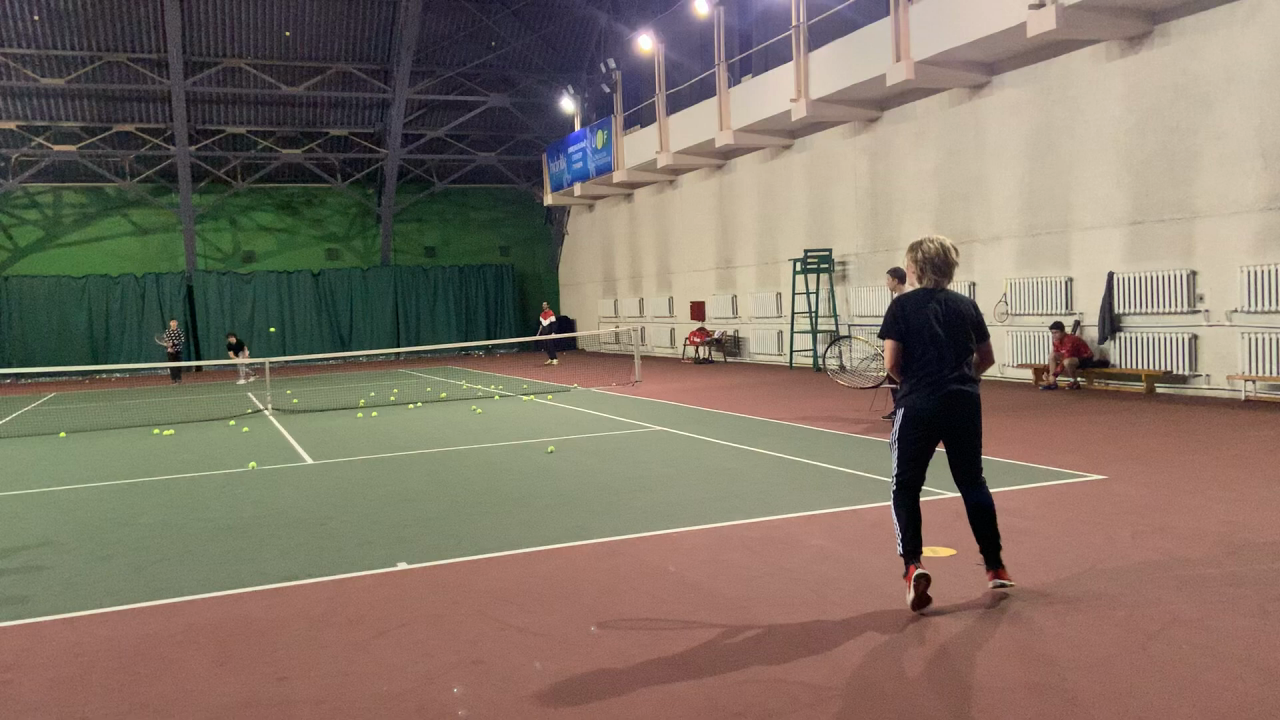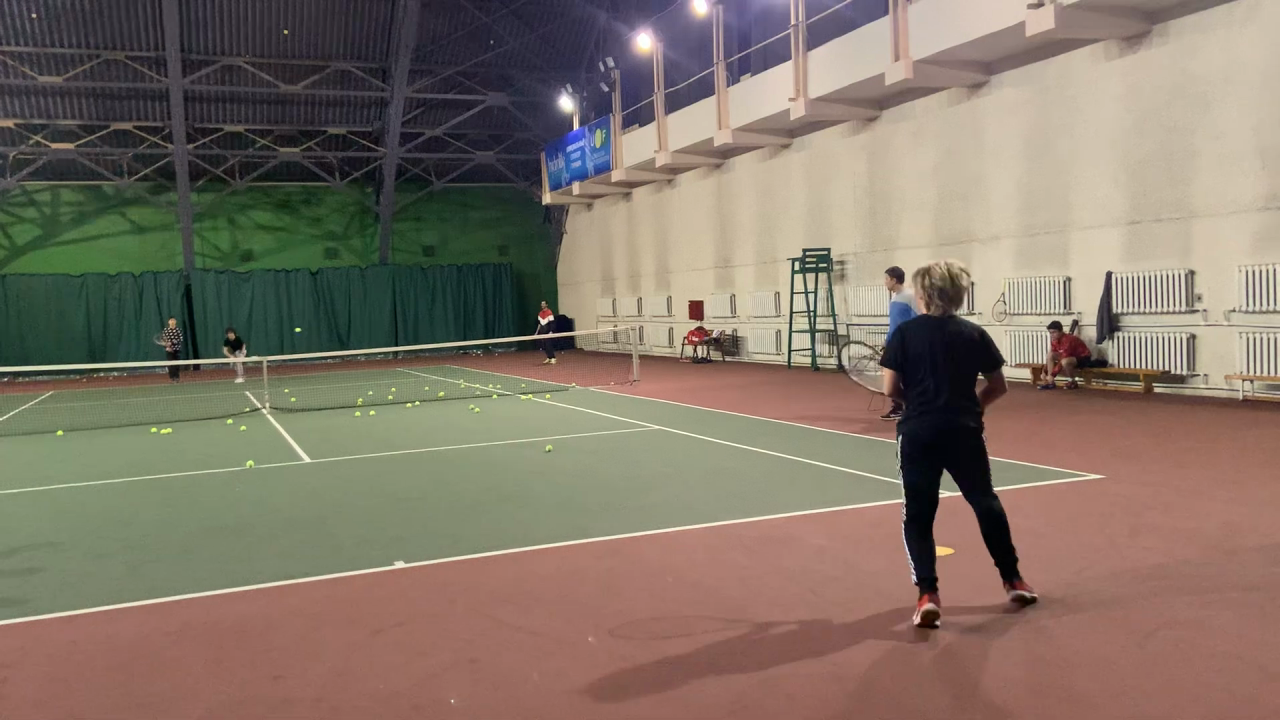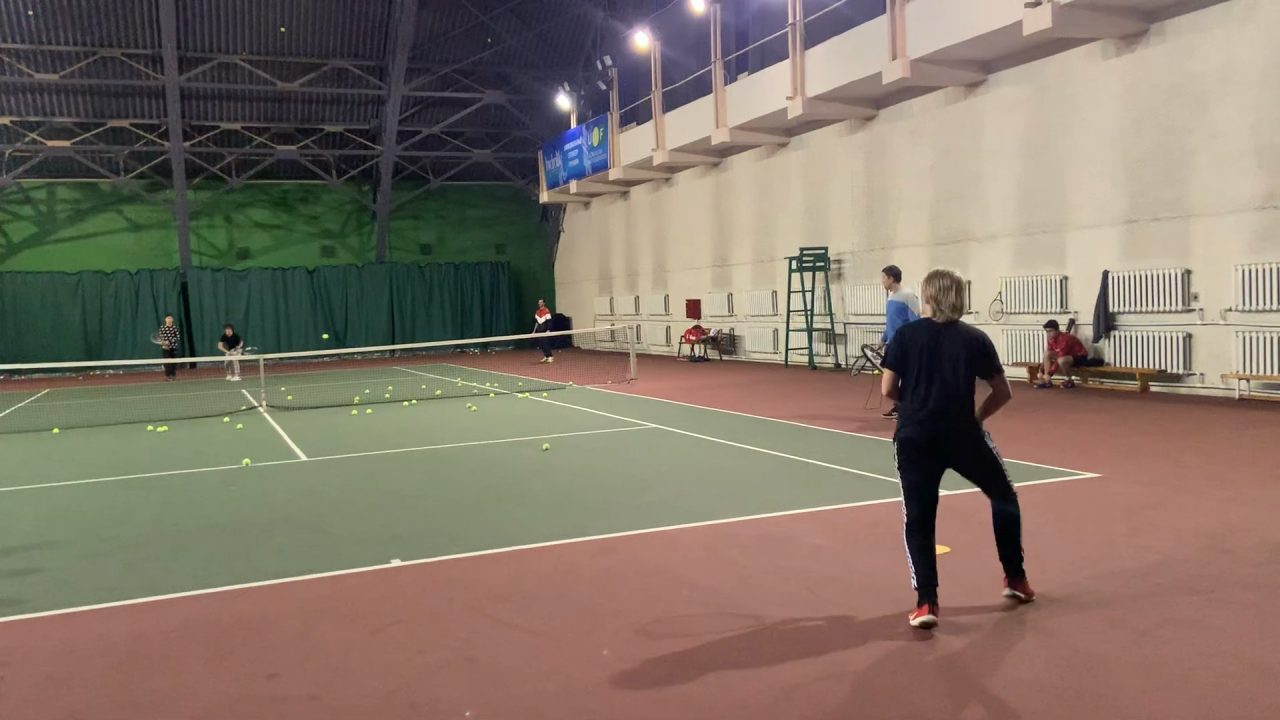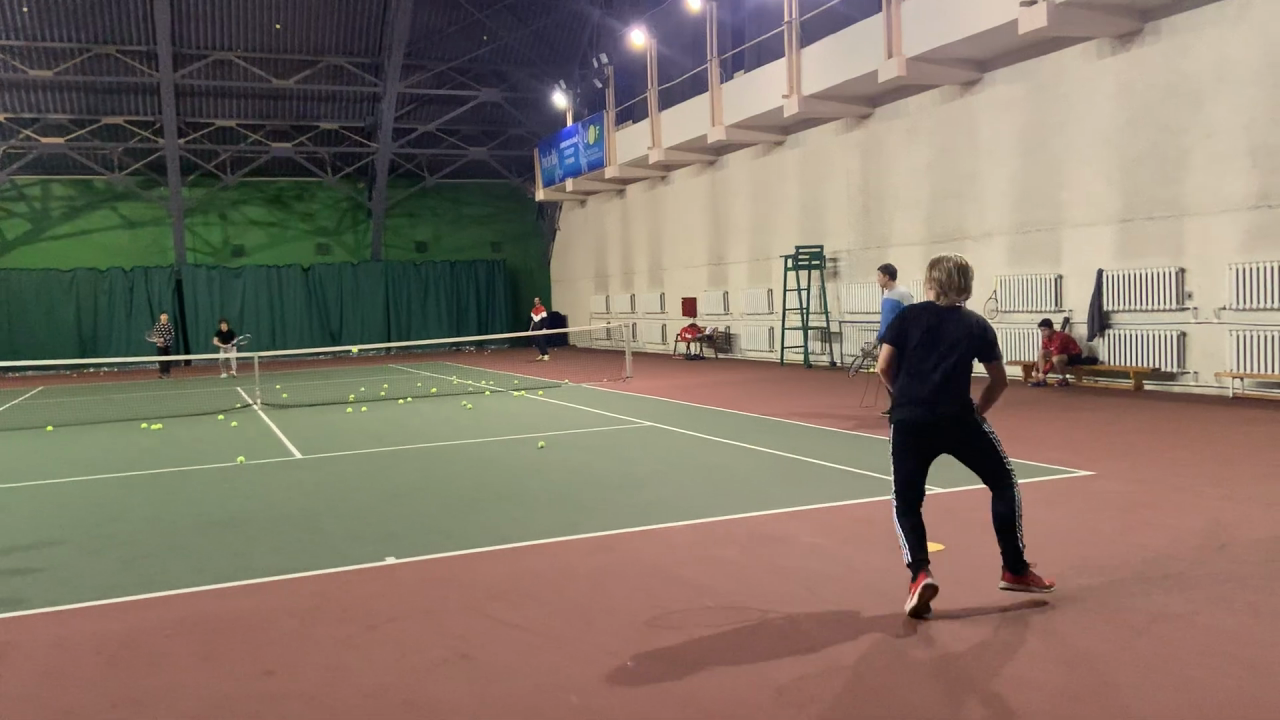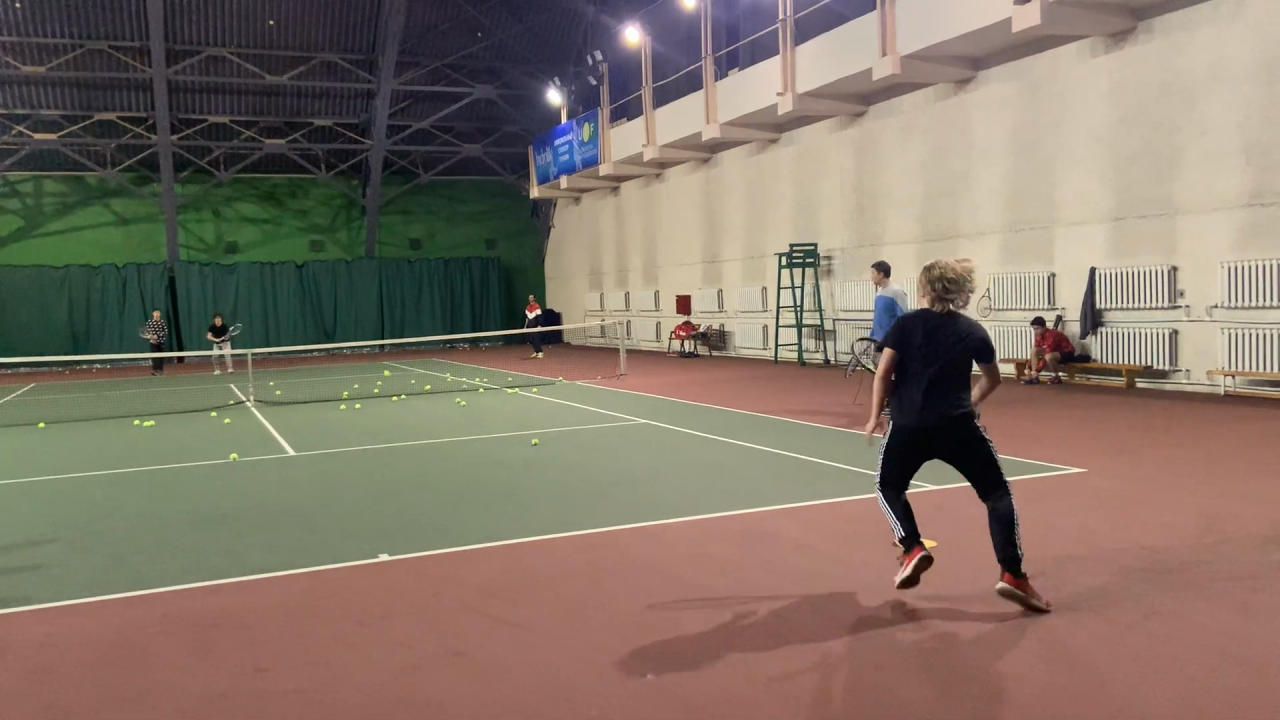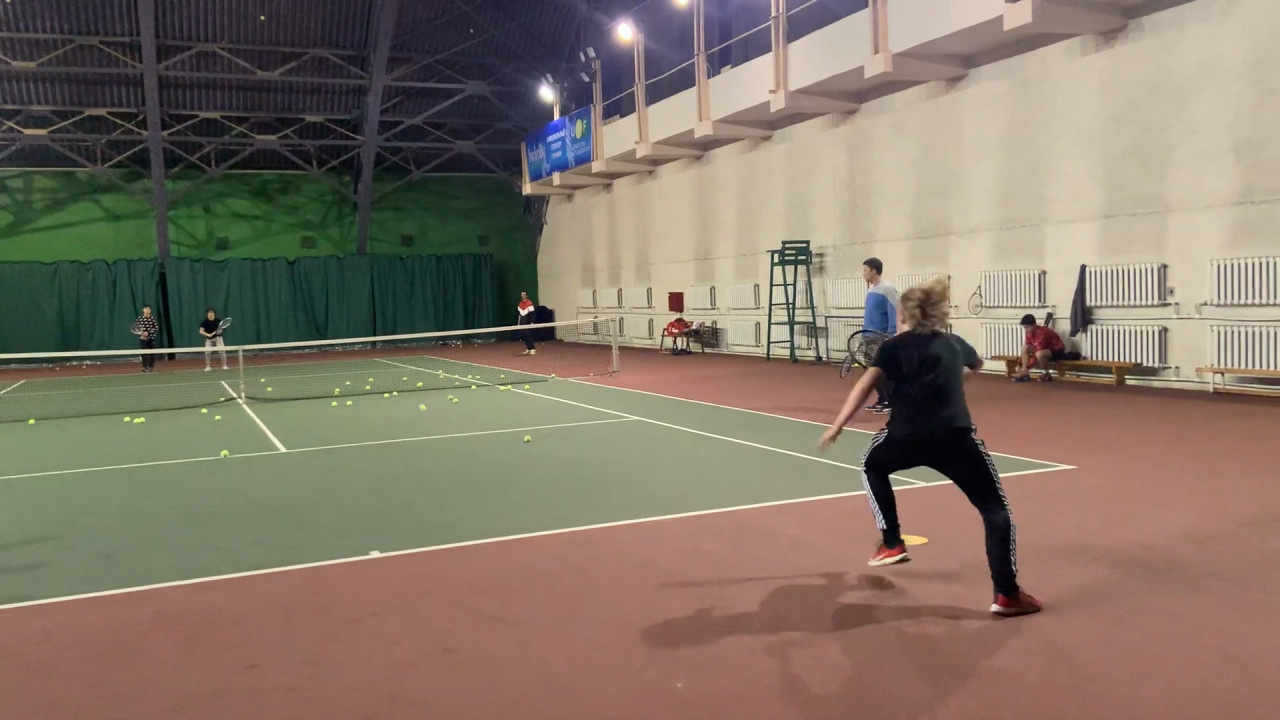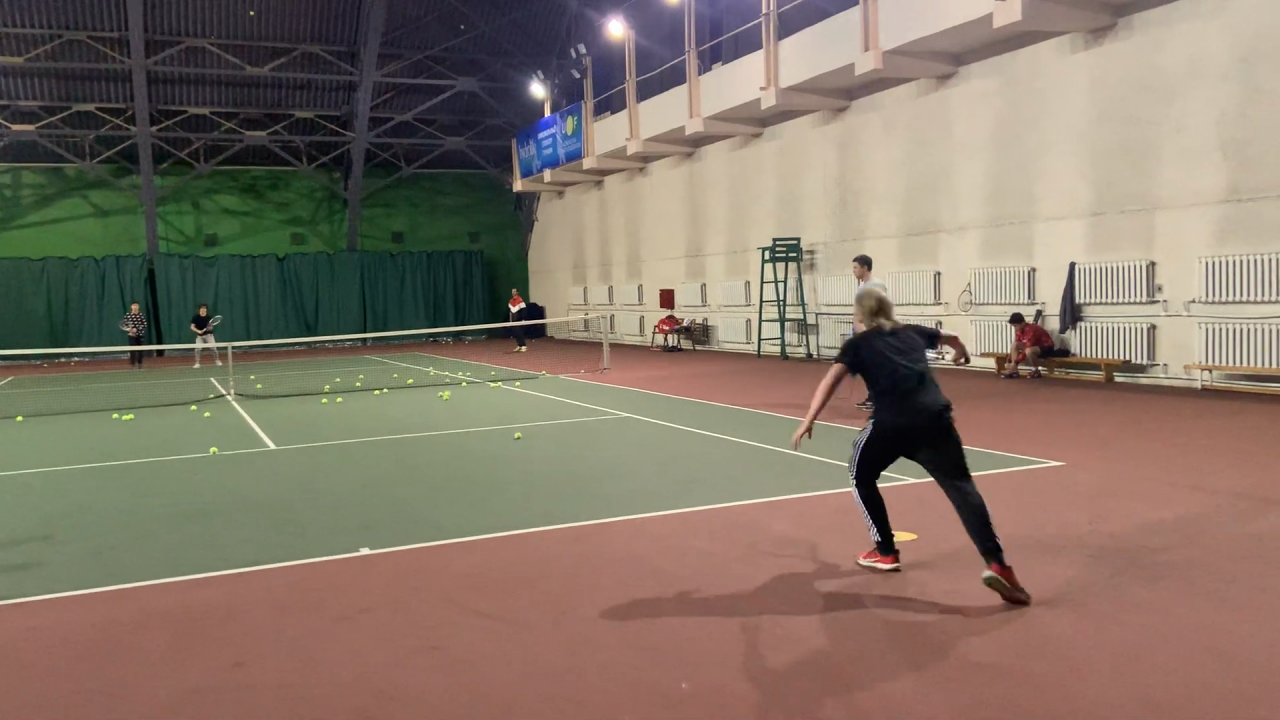
dt=0.1s
person 1, frame 1
left shoulder: (902, 305)
right shoulder: (966, 306)
left elbow: (892, 363)
right elbow: (986, 359)
left hip: (918, 407)
right hip: (964, 404)
left knee: (905, 489)
right knee: (973, 485)
left ankle: (914, 567)
right ankle: (994, 567)
person 1, frame 2
left shoulder: (905, 331)
right shoulder: (974, 334)
left elbow: (891, 389)
right elbow: (998, 386)
left hip: (919, 433)
right hip: (964, 431)
left knee: (918, 516)
right knee: (985, 502)
left ankle: (927, 593)
right ankle: (1012, 579)
person 1, frame 3
left shoulder: (906, 334)
right shoulder: (976, 339)
left elbow: (888, 389)
right elbow: (1002, 393)
left hip: (914, 437)
right hip: (963, 435)
left knee: (919, 519)
right knee: (1002, 494)
left ankle: (926, 601)
right ankle: (1014, 577)
person 1, frame 4
left shoulder: (906, 316)
right shoulder: (977, 324)
left elbow: (884, 368)
right elbow: (999, 380)
right wrist: (977, 410)
left hip: (910, 421)
right hip: (959, 419)
left knee: (907, 503)
right knee: (1003, 484)
left ankle: (921, 574)
right ankle: (1015, 570)
person 1, frame 5
left shoulder: (906, 323)
right shoulder: (972, 329)
left elbow: (884, 373)
right elbow: (993, 379)
left wrist: (876, 416)
left hip: (912, 425)
right hip: (959, 425)
left knee: (889, 487)
right knee: (997, 494)
left ankle: (913, 549)
right ankle: (1012, 575)
person 1, frame 6
left shoulder: (894, 346)
right shoulder: (954, 343)
left elbow: (864, 387)
right elbow: (975, 363)
left wrist: (837, 427)
left hip: (908, 435)
right hip: (955, 434)
left knee: (874, 468)
right knee: (994, 505)
left ankle: (892, 544)
right ankle: (1006, 592)
person 1, frame 7
left shoulder: (858, 344)
right shoulder: (911, 332)
left elbow: (830, 381)
right elbow: (951, 338)
left wrist: (808, 422)
right wrist: (961, 353)
left hip: (891, 424)
right hip: (934, 418)
left knee: (861, 475)
right knee: (963, 490)
left ankle: (886, 550)
right ankle: (996, 565)
